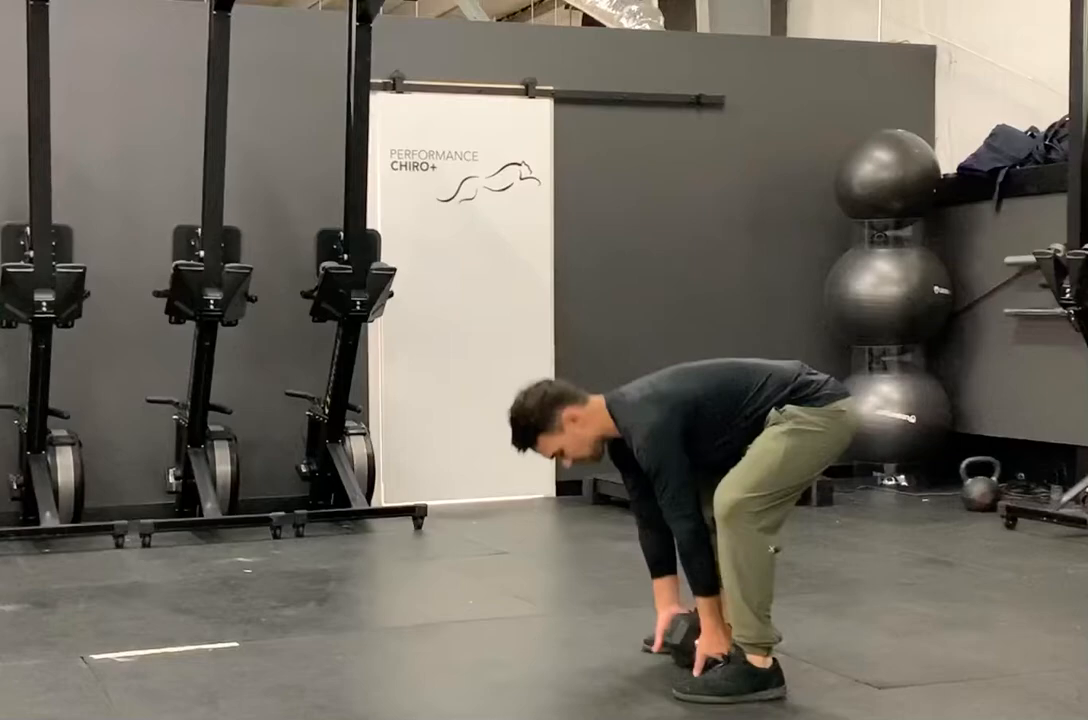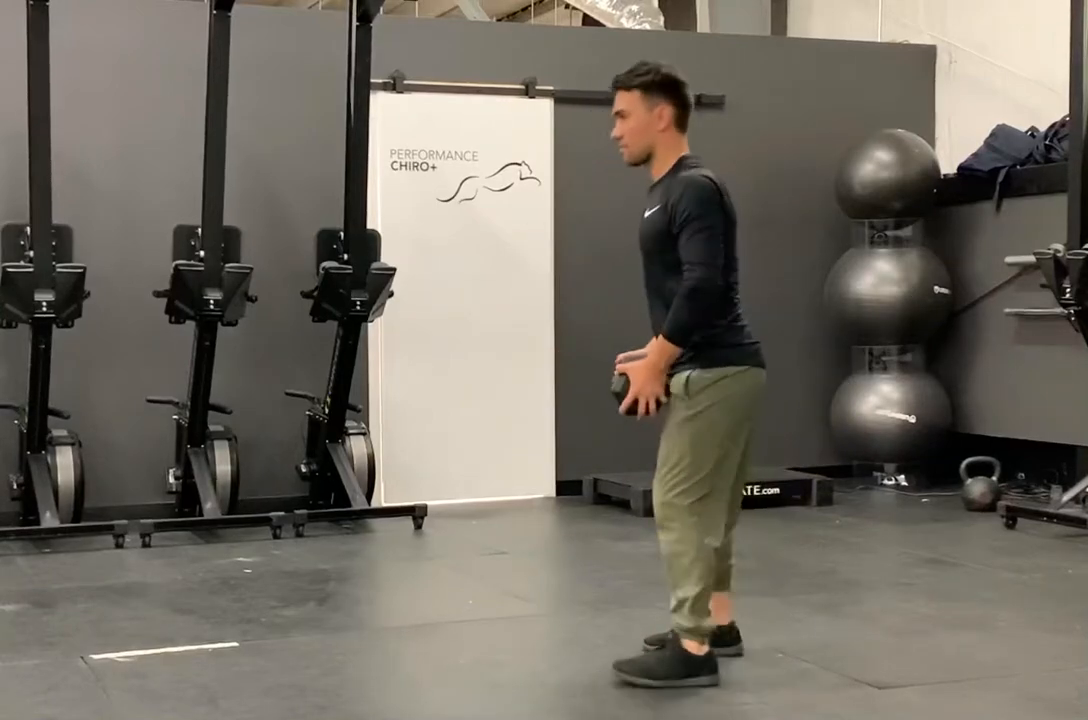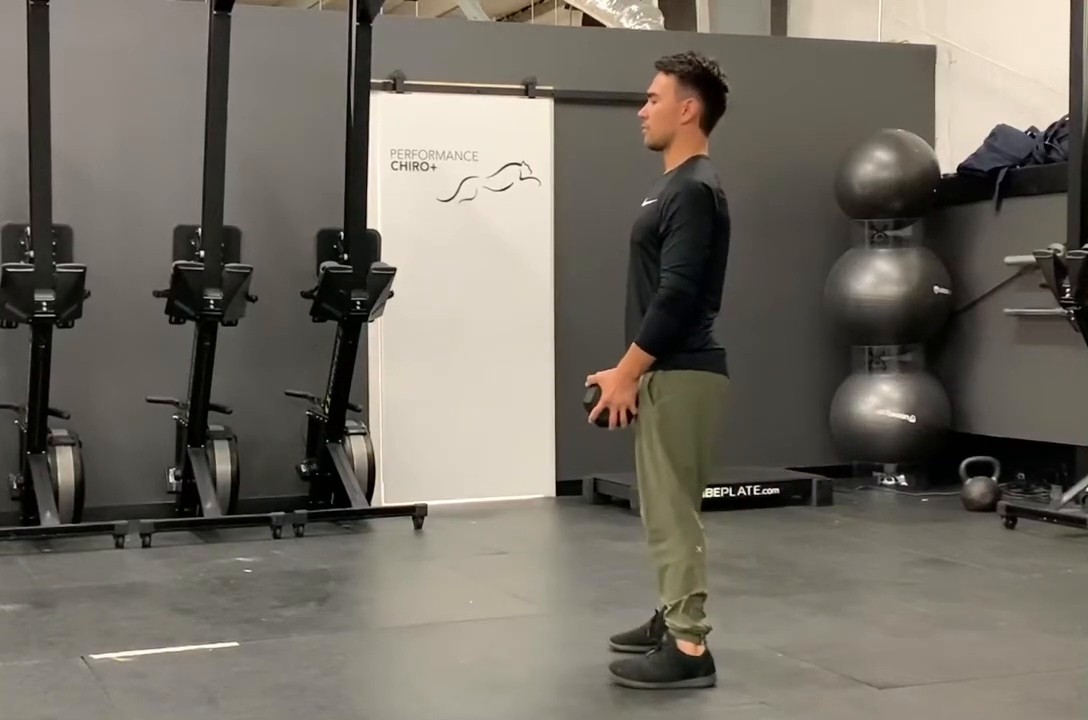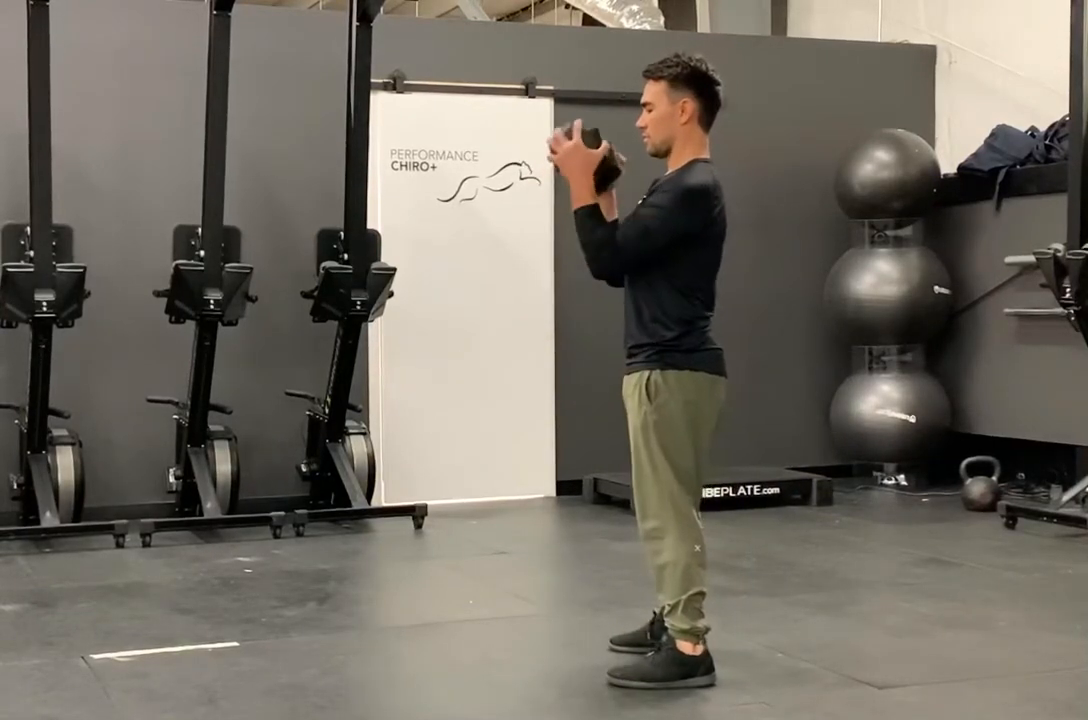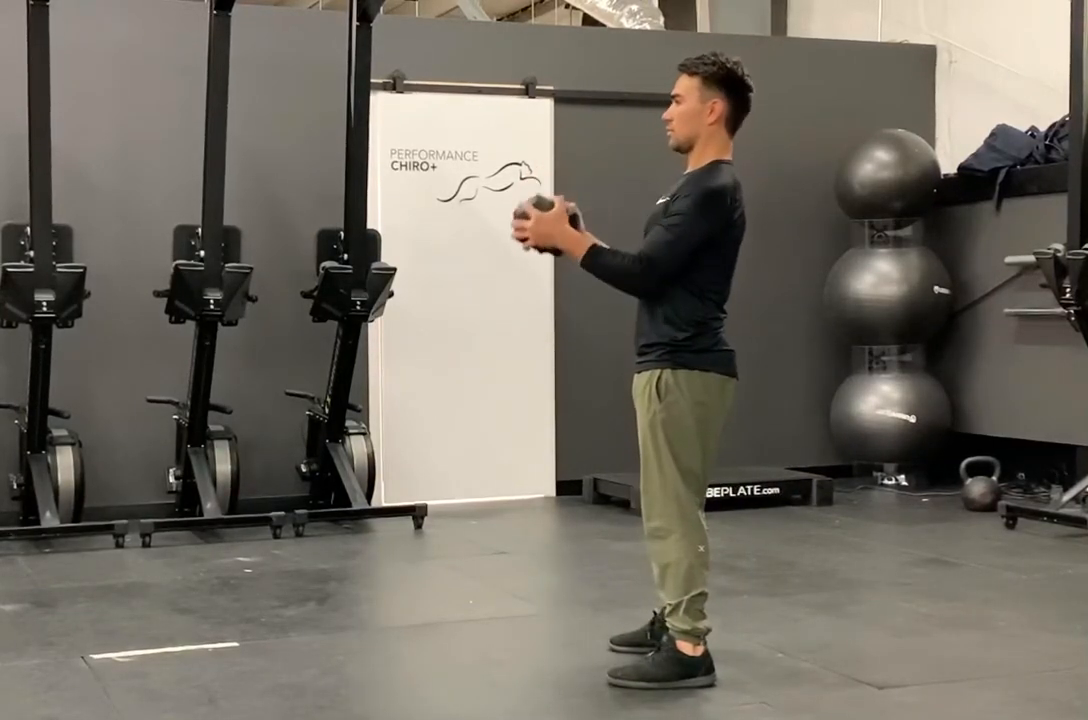
dt=1s
person 1, frame 1
left shoulder: (650, 428)
right shoulder: (623, 426)
left elbow: (687, 525)
right elbow: (652, 521)
left wrist: (713, 629)
right wrist: (667, 605)
left hip: (818, 411)
right hip: (788, 410)
left knee: (736, 507)
right knee: (705, 500)
left ankle: (756, 663)
right ankle: (729, 622)
person 1, frame 2
left shoulder: (693, 187)
right shoulder: (667, 190)
left elbow: (703, 288)
left wrist: (655, 364)
right wrist: (655, 351)
left hip: (716, 370)
right hip: (709, 367)
left knee: (679, 501)
right knee: (705, 502)
left ankle: (692, 648)
right ankle: (716, 622)
person 1, frame 3
left shoulder: (694, 190)
right shoulder: (675, 185)
left elbow: (678, 297)
left wrist: (625, 372)
right wrist: (632, 368)
left hip: (679, 374)
right hip: (668, 371)
left knee: (671, 509)
right knee: (665, 506)
left ankle: (688, 649)
right ankle: (673, 620)
person 1, frame 4
left shoulder: (691, 188)
right shoulder: (678, 184)
left elbow: (607, 261)
right elbow: (624, 258)
left wrist: (579, 182)
right wrist: (599, 188)
left hip: (673, 370)
right hip: (664, 365)
left knee: (669, 510)
right knee: (663, 506)
left ankle: (687, 649)
right ankle: (673, 620)
person 1, frame 5
left shoulder: (711, 189)
right shoulder: (698, 185)
left elbow: (645, 274)
right elbow: (653, 271)
left wrist: (565, 241)
right wrist: (575, 235)
left hip: (682, 369)
right hip: (671, 363)
left knee: (674, 509)
right knee: (668, 505)
left ankle: (687, 649)
right ankle: (674, 620)
